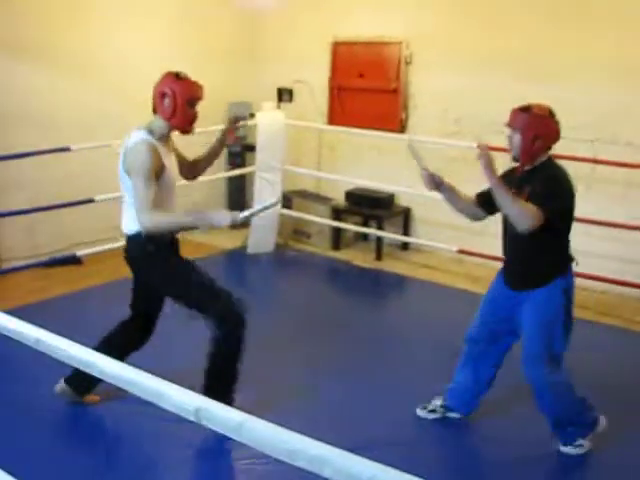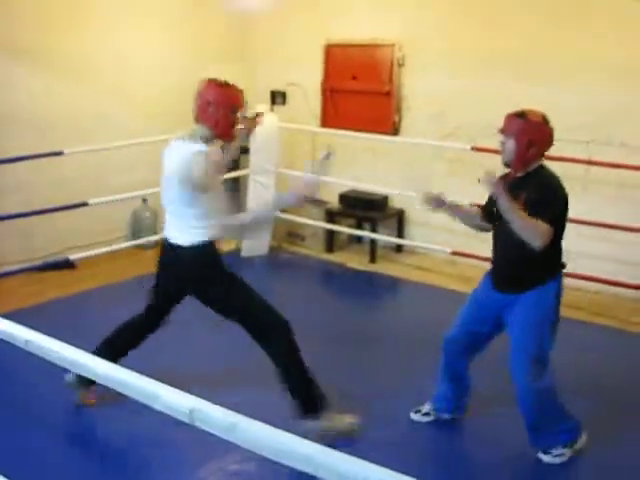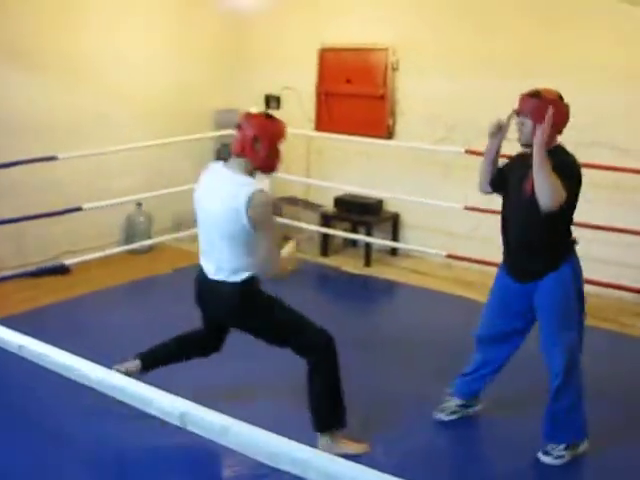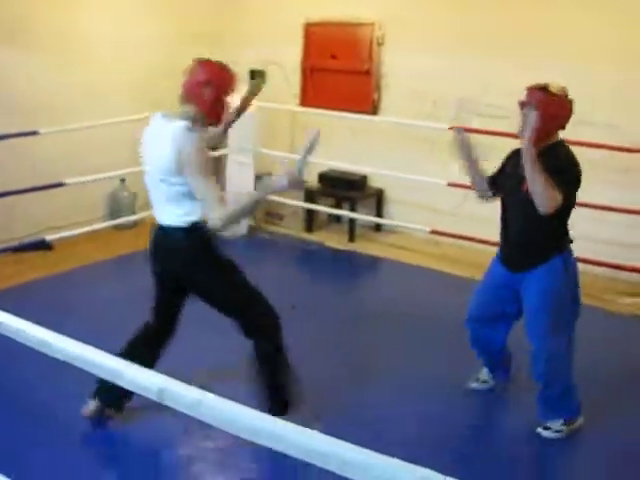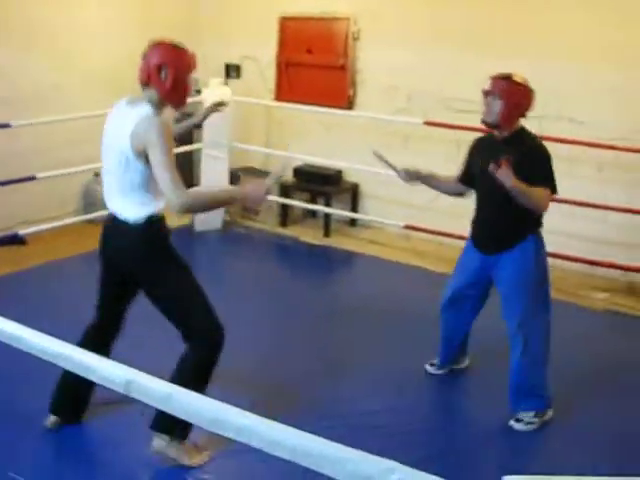
dt=0.2s
person 1, frame 1
left shoulder: (161, 142)
right shoulder: (143, 150)
left elbow: (190, 172)
right elbow: (148, 221)
left wrist: (221, 143)
right wrist: (207, 217)
left hip: (151, 248)
right hip: (152, 251)
left knee: (140, 324)
right knee: (229, 313)
left ankle: (77, 382)
right ankle: (217, 401)
person 1, frame 2
left shoulder: (179, 145)
right shoulder: (200, 160)
right elbow: (223, 225)
left wrist: (240, 139)
right wrist: (282, 202)
left hip: (172, 255)
right hip: (197, 262)
left knee: (151, 317)
right knee: (273, 328)
left ankle: (85, 375)
right ankle: (316, 413)
person 1, frame 3
left shoulder: (211, 173)
right shoulder: (257, 198)
right elbow: (273, 267)
right wrist: (290, 253)
left hip: (206, 286)
right hip: (238, 296)
left knee: (210, 337)
right knee: (319, 346)
left ankle: (138, 365)
right ankle: (330, 434)
person 1, frame 4
left shoulder: (161, 121)
right shoulder: (187, 142)
right elbow: (218, 219)
left wrist: (238, 112)
right wrist: (271, 188)
left hip: (164, 242)
right hip: (191, 246)
left knee: (160, 326)
right knee: (262, 321)
left ankle: (104, 398)
right ankle: (280, 415)
person 1, frame 5
left shoulder: (122, 109)
right shoulder: (150, 123)
right elbow: (177, 200)
left wrist: (198, 118)
right wrist: (238, 194)
left hip: (116, 235)
right hip: (144, 241)
left knee: (105, 322)
right knee: (207, 335)
left ankle: (61, 409)
right ankle: (169, 432)
person 2, frame 1
left shoulder: (554, 181)
right shoulder: (514, 175)
left elbow: (526, 223)
right elbow: (477, 210)
left wrist: (494, 179)
right wrist: (441, 186)
left hip: (547, 287)
right hip: (511, 280)
left knee: (539, 363)
right knee: (480, 340)
left ankle: (582, 425)
right ankle: (457, 401)
person 2, frame 2
left shoulder: (547, 188)
right shoulder: (507, 182)
left elbow: (538, 240)
right elbow: (485, 221)
left wrist: (502, 198)
right wrist: (447, 205)
left hip: (536, 291)
right hip: (497, 282)
left knee: (526, 370)
right knee: (458, 342)
left ankle: (564, 437)
right ankle: (446, 404)
person 2, frame 3
left shoulder: (563, 163)
right shoulder: (520, 162)
left elbow: (550, 203)
right elbow: (488, 185)
left wrist: (538, 148)
right wrist: (494, 144)
left hip: (555, 276)
right hip: (514, 272)
left knee: (560, 356)
right knee: (492, 337)
left ankle: (569, 437)
right ankle: (463, 397)
person 2, frame 4
left shoulder: (562, 161)
right shoulder: (517, 157)
left elbow: (546, 205)
right elbow: (489, 189)
left wrist: (530, 155)
right wrist: (467, 156)
left hip: (547, 266)
right hip: (509, 261)
left knee: (546, 344)
right knee: (480, 318)
left ankle: (563, 412)
right ankle: (498, 370)
person 2, frame 5
left shoulder: (531, 149)
right shoulder: (481, 145)
left elbow: (543, 202)
right elbow: (460, 186)
left wrist: (513, 184)
right wrist: (421, 177)
left hip: (519, 248)
right hip: (480, 244)
left knee: (526, 325)
right knee: (456, 303)
left ankle: (534, 405)
right ankle: (452, 357)
